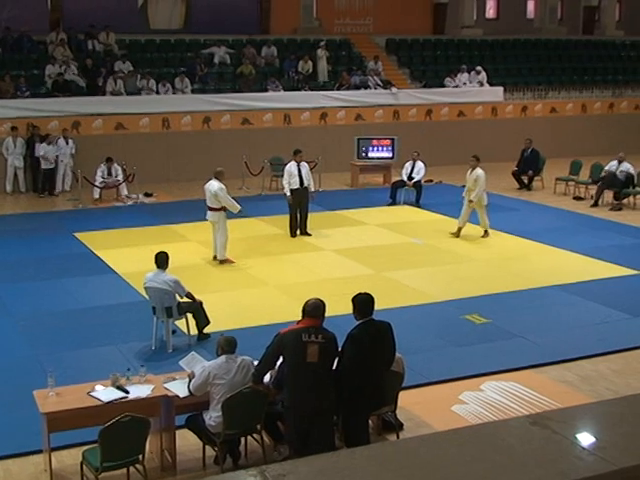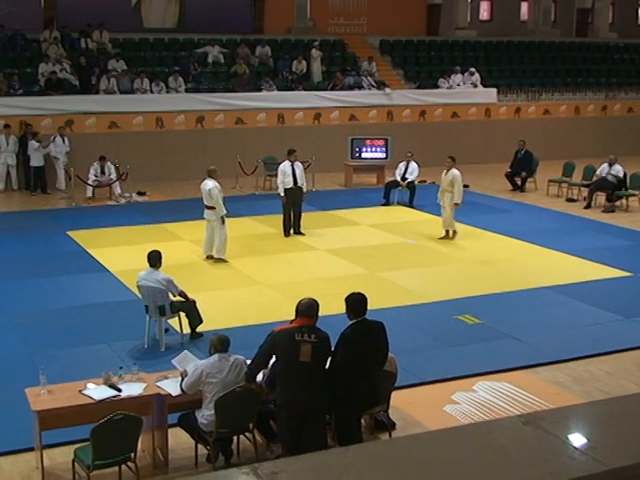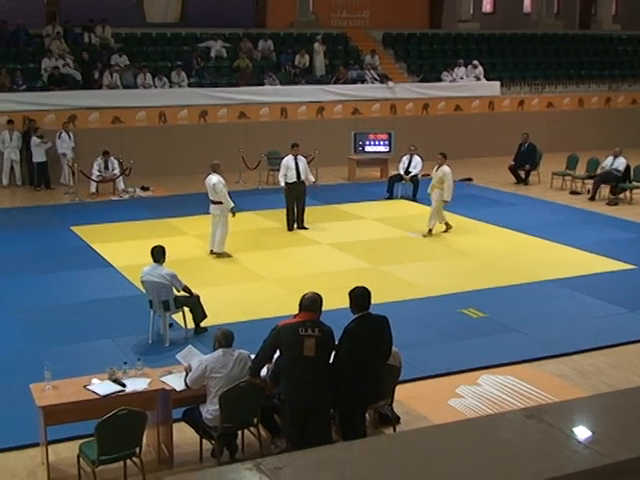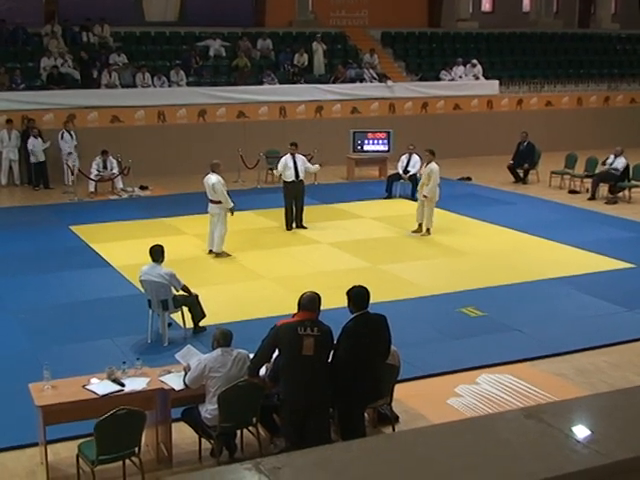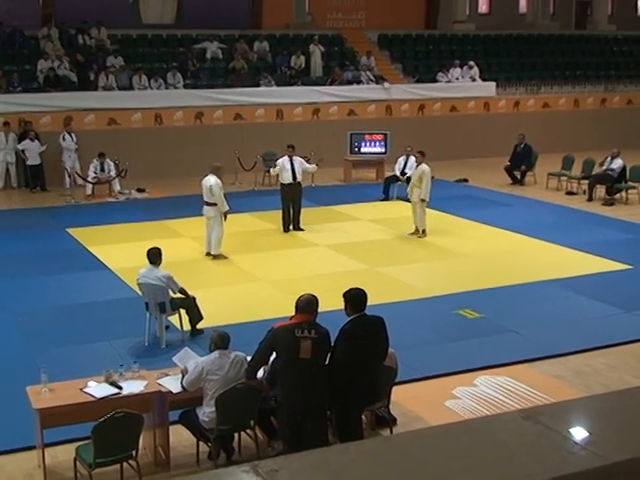
dt=0.3s
person 1, frame 1
left shoulder: (287, 335)
right shoulder: (330, 338)
left elbow: (268, 359)
right elbow: (332, 365)
left wrist: (257, 380)
left hip: (295, 398)
right hip: (323, 399)
left knee: (297, 443)
right knee: (322, 447)
person 1, frame 2
left shoulder: (280, 334)
right shoulder: (323, 337)
left elbow: (260, 359)
right elbow: (324, 364)
left wrist: (249, 379)
left hip: (288, 397)
right hip: (315, 397)
left knee: (289, 443)
right knee: (315, 445)
person 1, frame 3
left shoulder: (284, 328)
right shoulder: (326, 332)
left elbow: (265, 353)
right elbow: (329, 359)
left wrist: (254, 373)
left hip: (292, 392)
right hip: (320, 392)
left knee: (294, 437)
right knee: (319, 439)
person 1, frame 4
left shoulder: (282, 328)
right shoulder: (325, 331)
left elbow: (263, 353)
right elbow: (327, 359)
left wrist: (252, 373)
left hip: (292, 391)
right hip: (319, 392)
left knee: (293, 436)
right knee: (318, 439)
person 1, frame 5
left shoulder: (280, 330)
right shoulder: (323, 333)
left elbow: (260, 355)
right elbow: (325, 362)
left wrist: (250, 376)
left hip: (289, 394)
right hip: (316, 395)
left knee: (291, 441)
right knee: (316, 441)
person 2, frame 1
left shoulder: (355, 335)
right shoulder: (385, 327)
left elbow: (346, 369)
right elbow: (390, 357)
left hip: (358, 395)
right hip: (379, 391)
left knee: (355, 439)
right knee: (360, 428)
person 2, frame 2
left shoulder: (348, 335)
right shoulder: (379, 327)
left elbow: (339, 369)
right elbow: (383, 356)
left wrist: (335, 392)
left hip: (351, 394)
right hip: (373, 389)
left knee: (347, 436)
person 2, frame 3
left shoulder: (352, 329)
right shoulder: (382, 321)
left elbow: (343, 363)
right elbow: (386, 351)
left hip: (355, 389)
right hip: (377, 384)
left knee: (352, 432)
person 2, frame 4
left shoulder: (351, 328)
right shoulder: (381, 320)
left elbow: (342, 362)
right elbow: (385, 350)
left hip: (354, 388)
right hip: (376, 383)
left knee: (351, 431)
person 2, frame 5
left shoulder: (348, 331)
right shoulder: (378, 322)
left elbow: (338, 365)
right elbow: (383, 352)
left hip: (351, 391)
right hip: (374, 386)
person 3, frame 1
left shoulder: (210, 367)
right shoulder: (248, 363)
left elbow: (194, 391)
left wrist: (192, 377)
left hip: (219, 424)
left knee: (191, 420)
left ankle: (222, 445)
right ankle: (232, 445)
person 3, frame 2
left shoulder: (202, 366)
right shoulder: (241, 362)
left elbow: (186, 389)
left wrist: (184, 376)
left hip: (212, 422)
left knee: (183, 419)
left ankle: (213, 443)
right ankle: (225, 445)
person 3, frame 3
left shoulder: (207, 361)
right shoulder: (245, 356)
left elbow: (191, 384)
left wrist: (189, 371)
left hip: (216, 418)
left knee: (188, 414)
left ankle: (218, 438)
right ankle: (230, 439)
person 3, frame 4
left shoulder: (206, 360)
right shoulder: (244, 356)
left elbow: (190, 384)
left wrist: (188, 371)
left hip: (215, 417)
left knee: (186, 413)
left ankle: (217, 437)
right ankle: (229, 439)
person 3, frame 5
left shoulder: (203, 363)
right shoulder: (242, 359)
left elbow: (187, 386)
left wrist: (185, 373)
left hip: (213, 420)
left knee: (184, 416)
left ankle: (215, 441)
right ankle: (226, 441)
